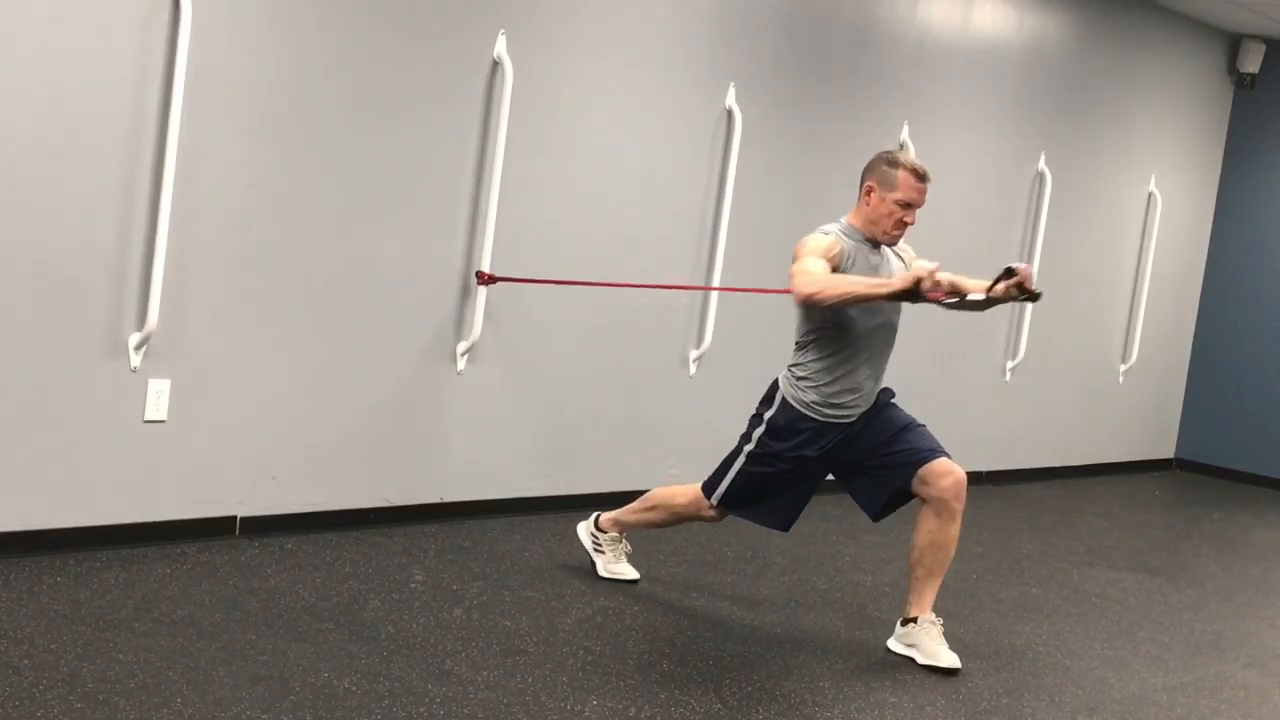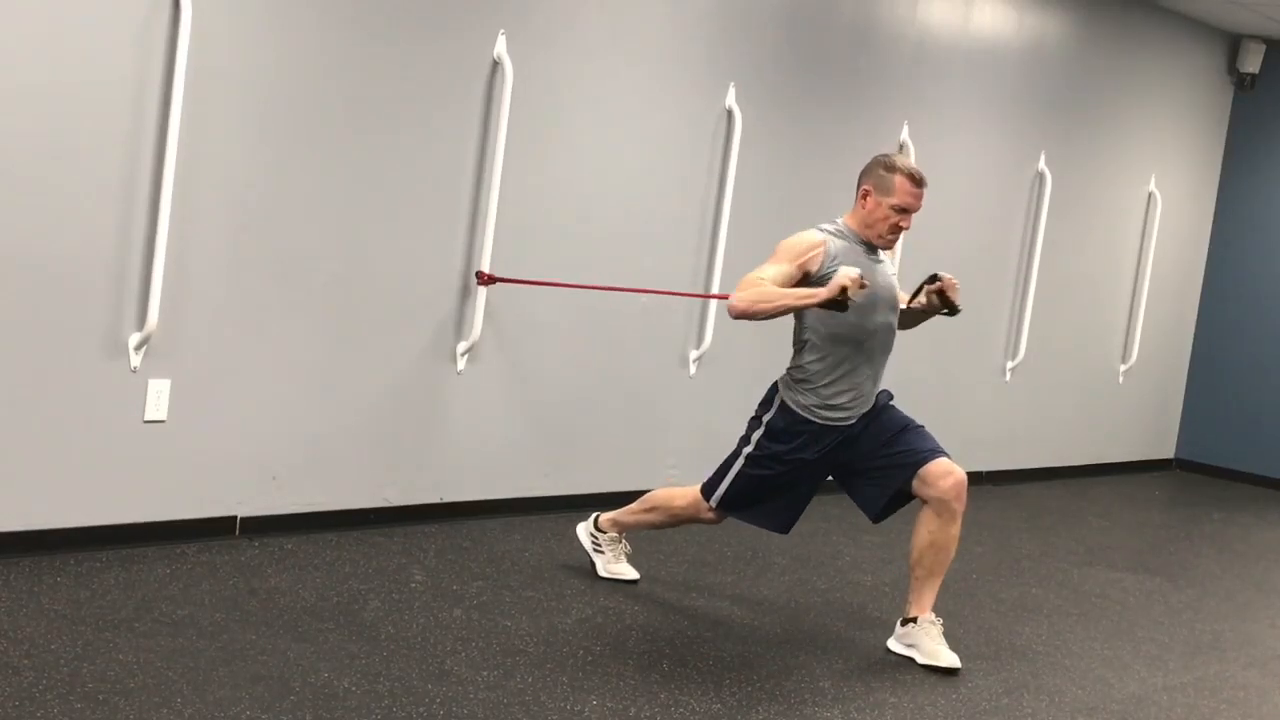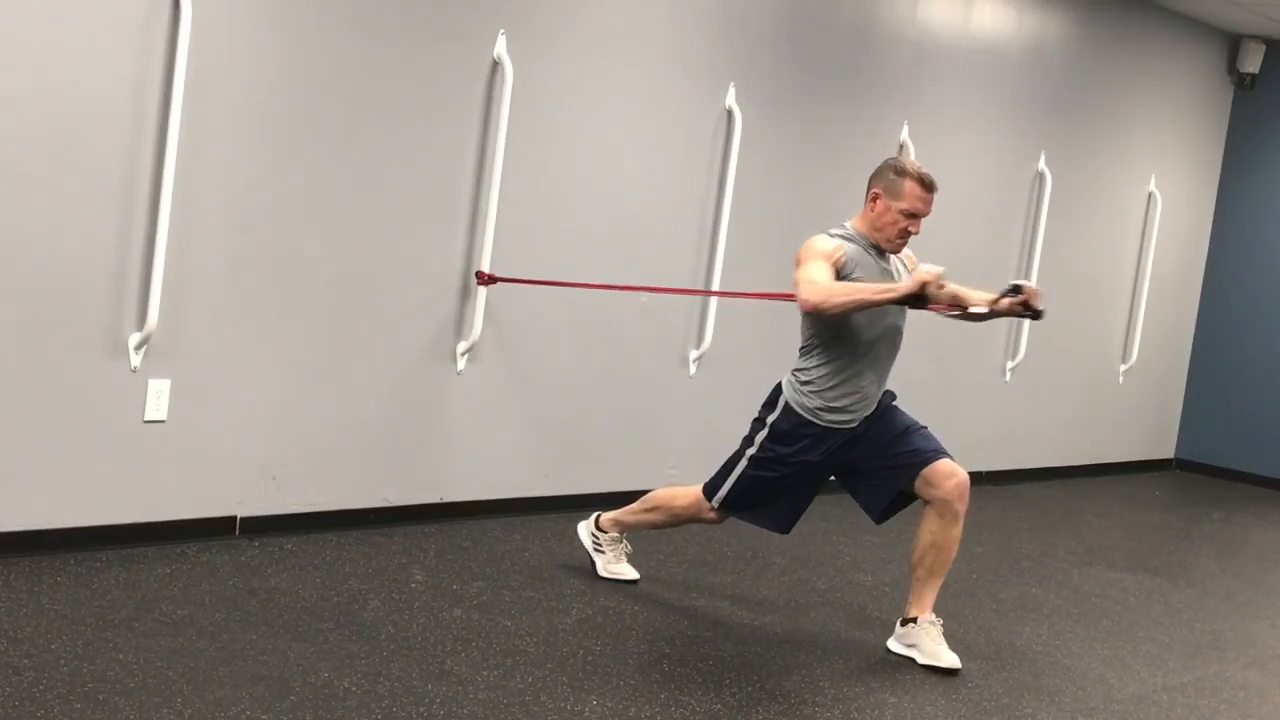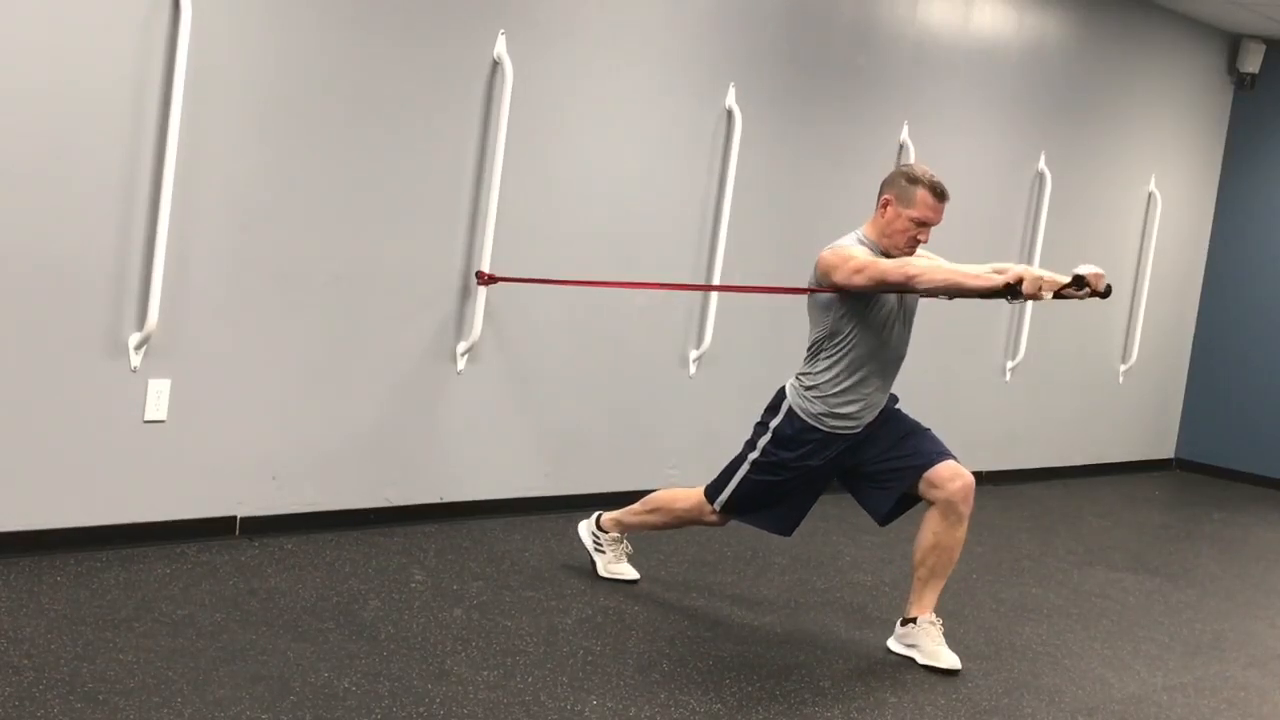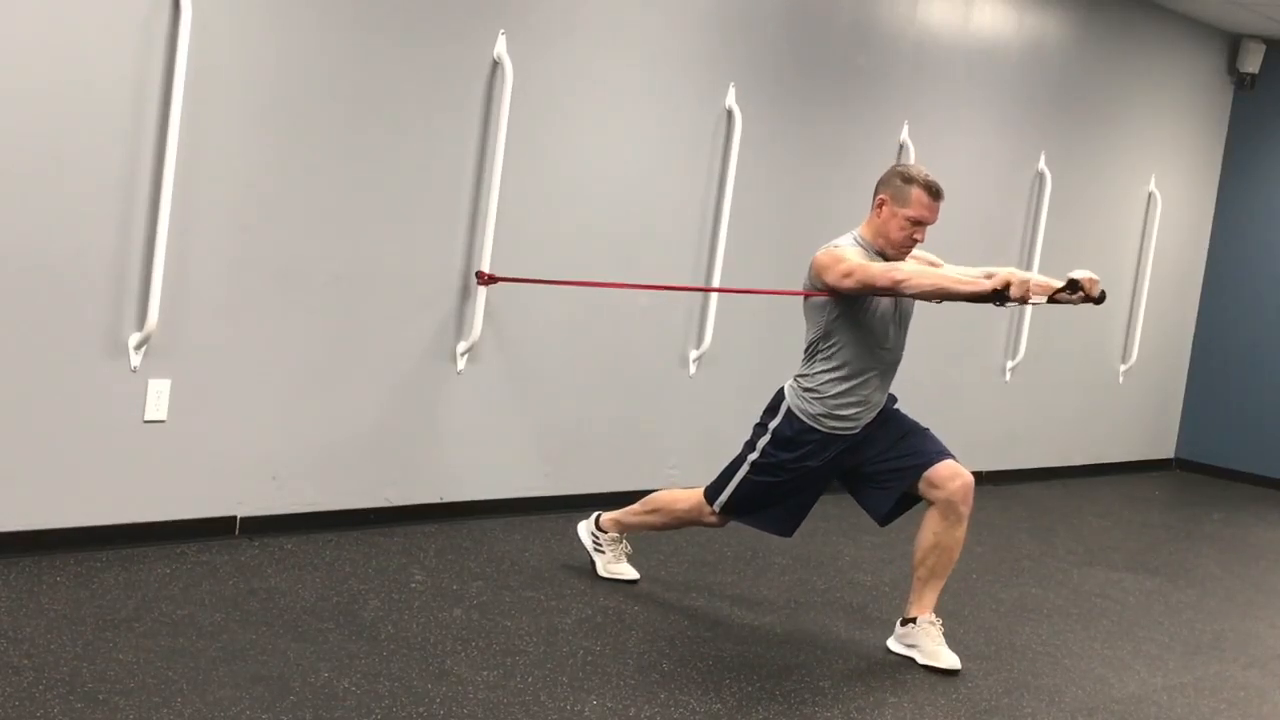
dt=0.3s
person 1, frame 1
left shoulder: (894, 252)
right shoulder: (822, 244)
left elbow: (953, 286)
right elbow: (809, 289)
left wrist: (1001, 288)
right wrist: (893, 286)
left hip: (867, 412)
right hip: (802, 415)
left knee: (947, 484)
right knee: (710, 505)
left ankle: (916, 625)
right ankle: (606, 527)
person 1, frame 2
left shoulder: (881, 256)
right shoulder: (814, 245)
left elbow: (897, 318)
right elbow: (742, 302)
left wrist: (929, 303)
right wrist: (822, 294)
left hip: (868, 415)
right hip: (801, 419)
left knee: (948, 486)
right knee: (711, 506)
left ankle: (916, 626)
right ankle: (604, 527)
person 1, frame 3
left shoulder: (899, 257)
right shoulder: (828, 249)
left elbow: (951, 298)
right elbow: (815, 299)
left wrist: (997, 304)
right wrist: (900, 289)
left hip: (870, 417)
right hip: (803, 419)
left knee: (951, 487)
right knee: (713, 506)
left ankle: (916, 625)
right ankle: (606, 527)
person 1, frame 4
left shoulder: (913, 257)
right shoulder: (842, 258)
left elbow: (984, 273)
right elbow: (909, 278)
left wrist: (1065, 281)
right wrist: (1006, 279)
left hip: (872, 420)
right hip: (807, 422)
left knee: (956, 488)
right knee: (716, 508)
left ankle: (916, 626)
right ankle: (607, 527)
person 1, frame 5
left shoulder: (910, 259)
right shoulder: (836, 258)
left elbow: (980, 276)
right elbow: (895, 280)
left wrist: (1062, 286)
right wrist: (991, 285)
left hip: (871, 420)
right hip: (807, 424)
left knee: (955, 487)
right knee: (714, 510)
left ankle: (916, 625)
right ankle: (606, 527)
